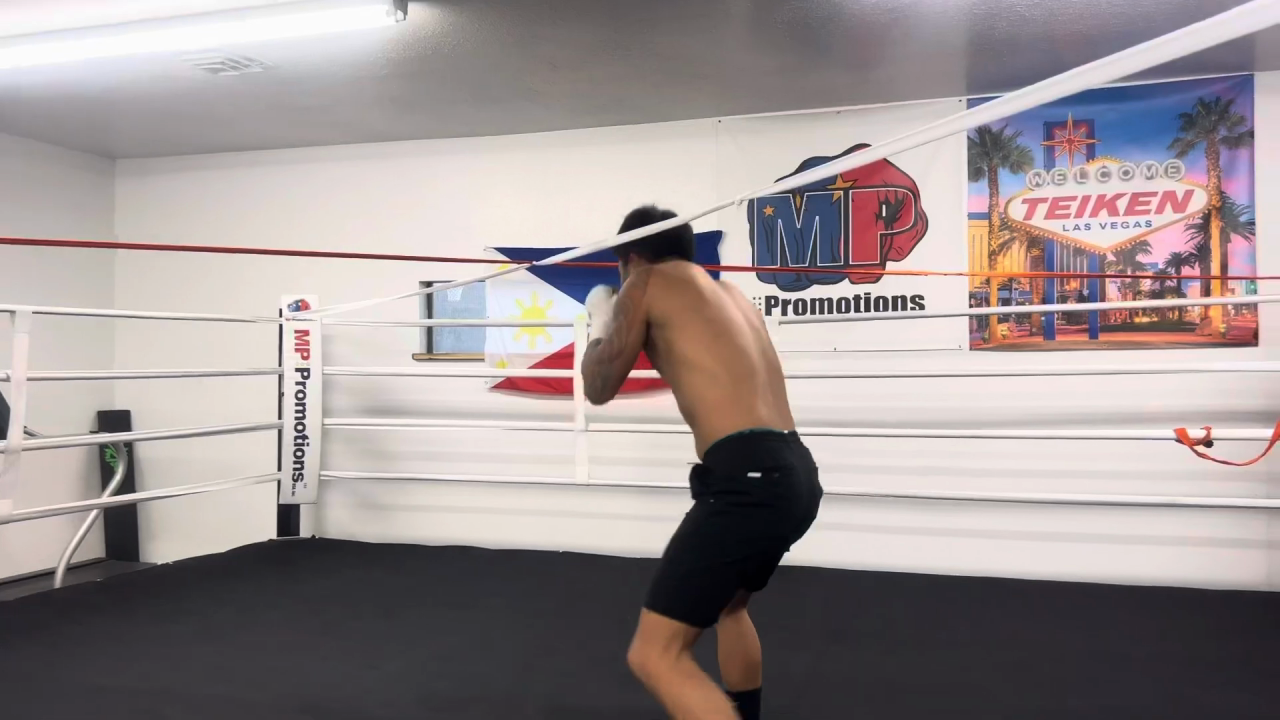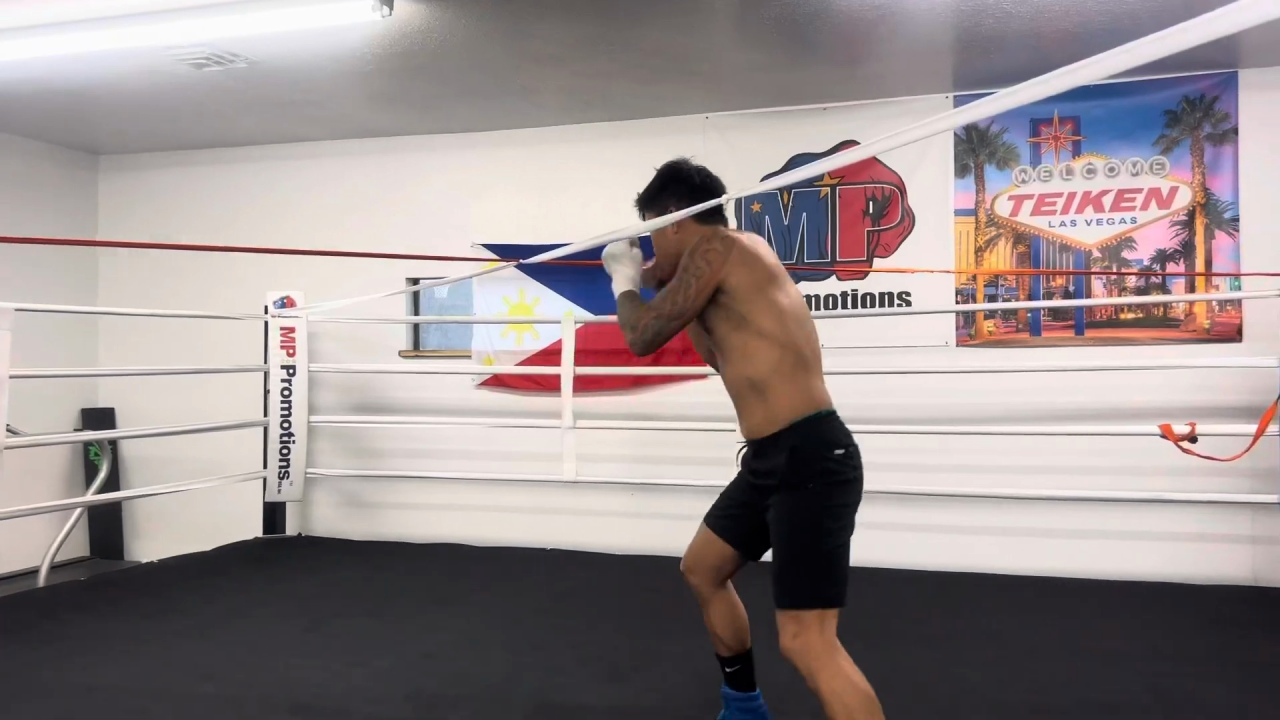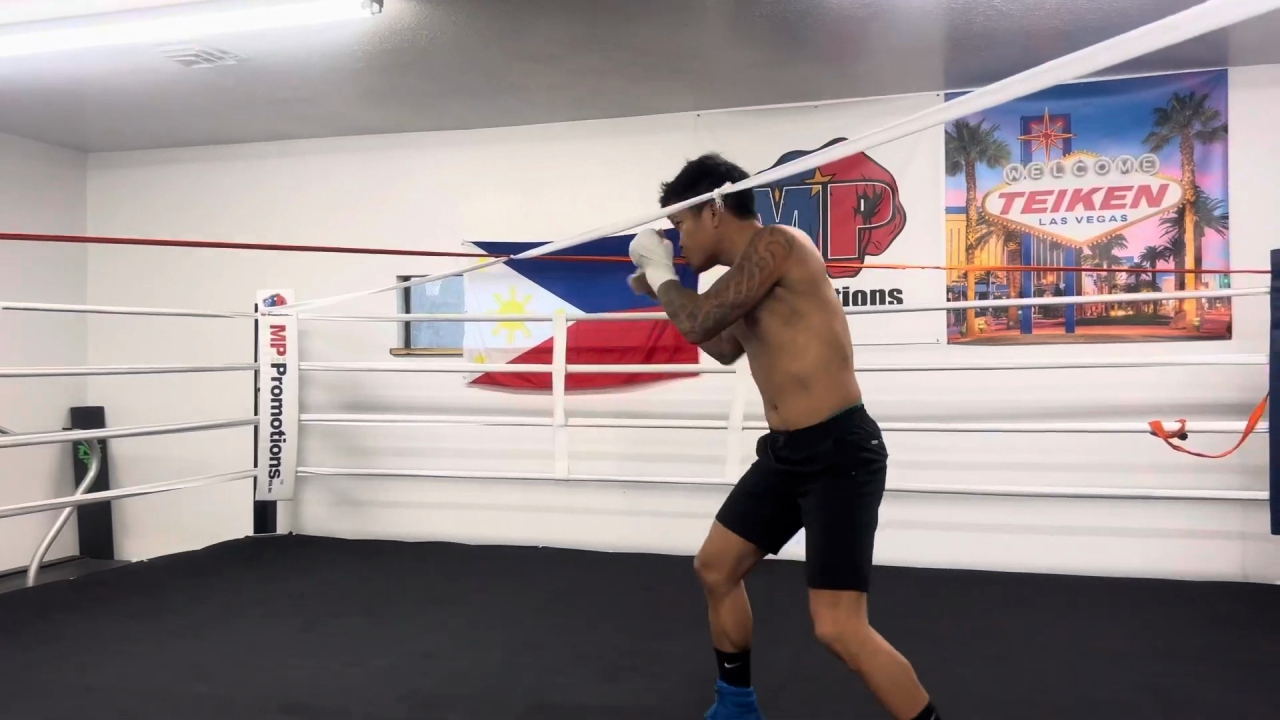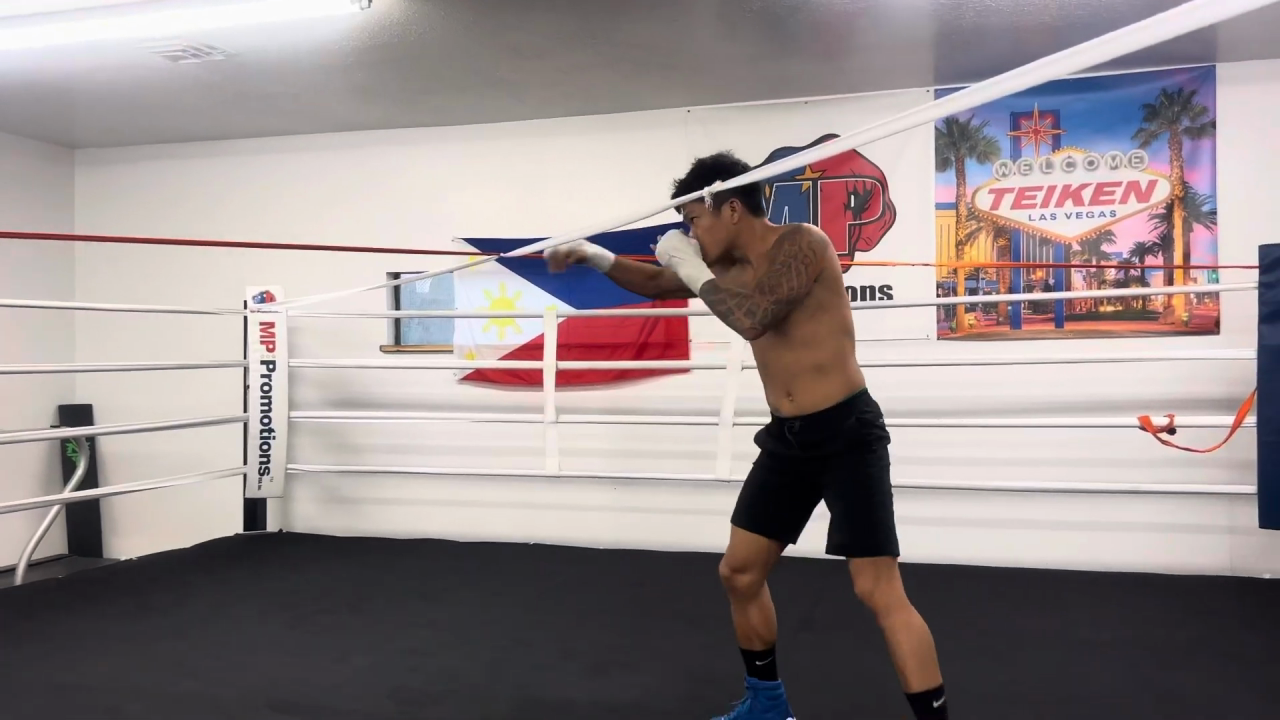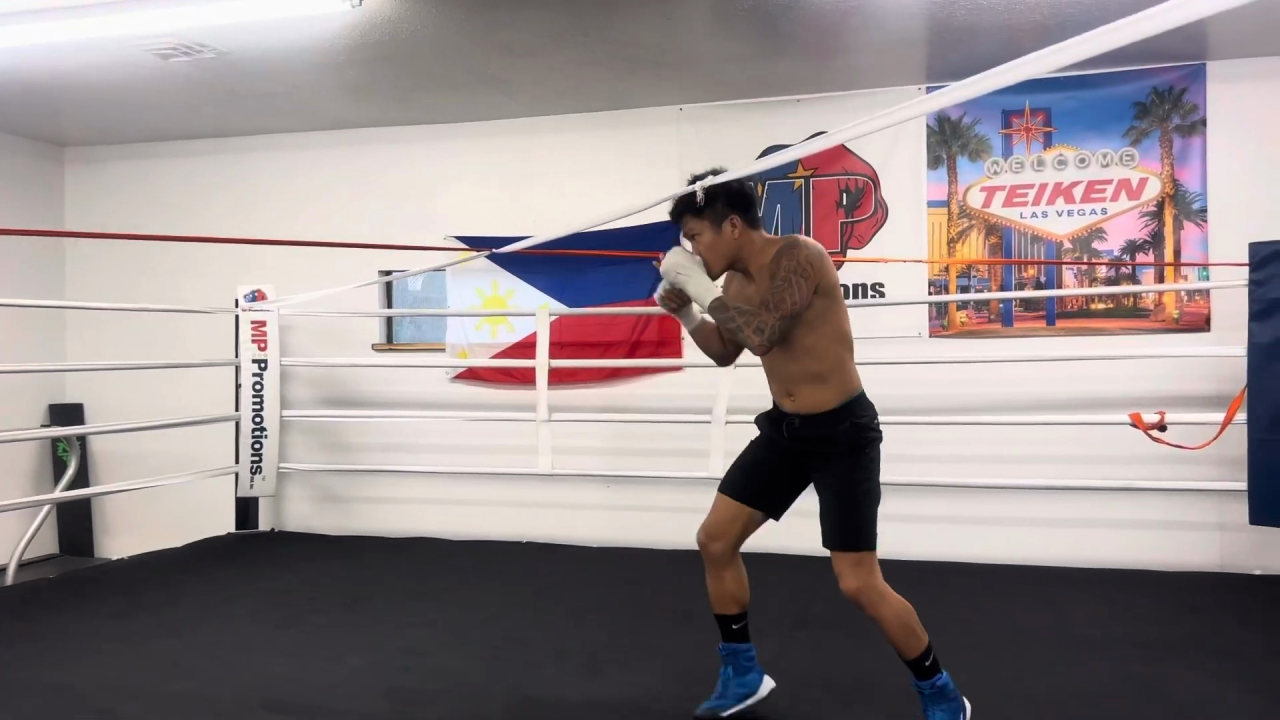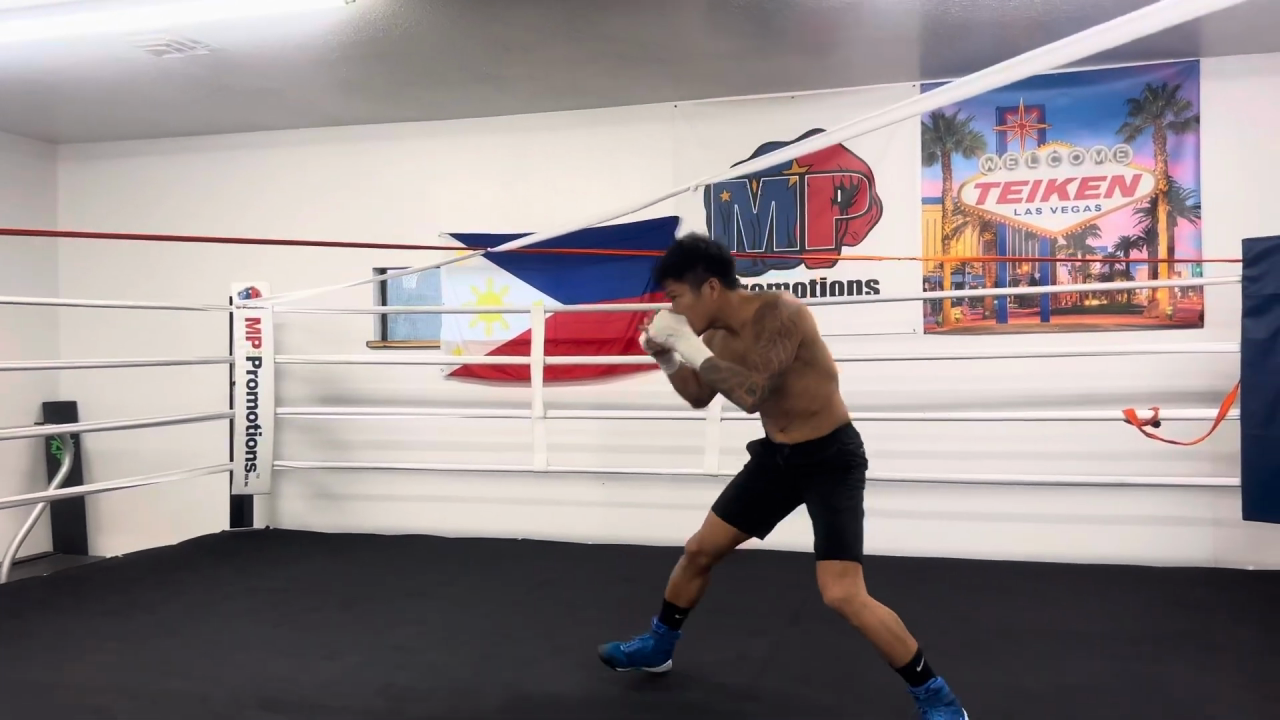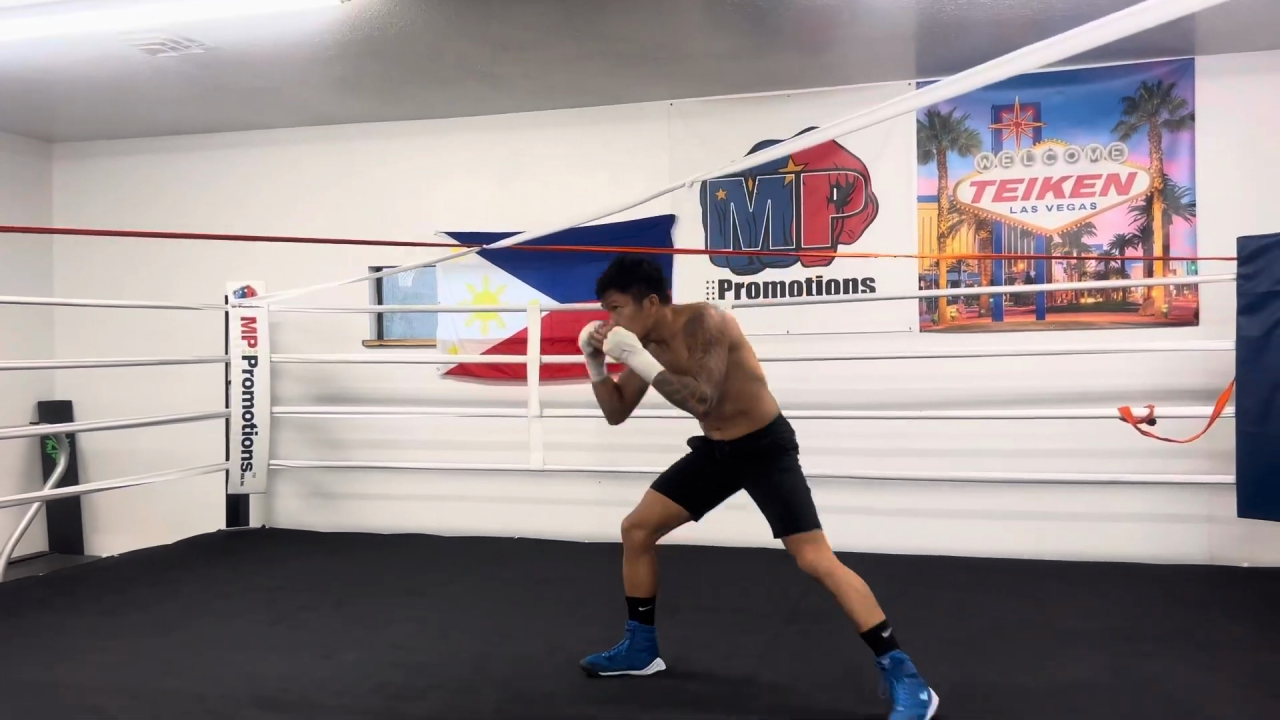
dt=0.2s
person 1, frame 1
left shoulder: (648, 283)
right shoulder: (731, 293)
left elbow: (599, 388)
left wrist: (599, 323)
left hip: (747, 479)
right hip: (794, 474)
left knee: (656, 657)
right knee: (725, 601)
person 1, frame 2
left shoulder: (714, 248)
right shoulder: (747, 252)
left elbow: (643, 338)
left wrist: (623, 278)
right wrist: (647, 274)
left hip: (810, 461)
right hip: (777, 458)
left knee: (807, 644)
right knee: (700, 571)
person 1, frame 3
left shoulder: (774, 244)
right shoulder: (747, 266)
left elbow: (698, 324)
right elbow: (725, 347)
left wrist: (659, 270)
right wrist: (661, 285)
left hip: (843, 452)
right hip: (786, 453)
left knee: (838, 629)
right knee: (714, 570)
person 1, frame 4
left shoulder: (803, 243)
right shoulder: (733, 263)
left elbow: (753, 318)
right elbow: (664, 285)
left wrist: (693, 269)
right wrist: (593, 254)
left hip: (848, 433)
right hip: (787, 438)
left knee: (881, 593)
right knee: (740, 574)
person 1, frame 5
left shoulder: (801, 256)
right shoulder: (741, 277)
left elbow: (761, 332)
right elbow: (725, 350)
left wrist: (700, 284)
right wrist: (685, 309)
left hip: (846, 430)
right hip: (787, 429)
left knee: (858, 584)
right knee: (714, 540)
right ankle: (741, 673)
person 1, frame 6
left shoulder: (779, 312)
right shoulder: (721, 333)
left elbow: (752, 395)
right elbow: (700, 396)
left wrist: (689, 345)
right wrist: (666, 358)
left hip: (832, 458)
right hip: (776, 456)
left knee: (842, 594)
right knee: (699, 552)
right ankle: (658, 645)
person 1, frame 7
left shoulder: (706, 322)
right shoulder: (647, 343)
left elbow: (702, 402)
right elbow: (615, 414)
left wrist: (639, 360)
right wrist: (594, 364)
left hip: (767, 447)
right hip: (716, 450)
left knee: (818, 561)
right knee: (636, 529)
left ankle: (904, 678)
right ankle: (640, 648)
